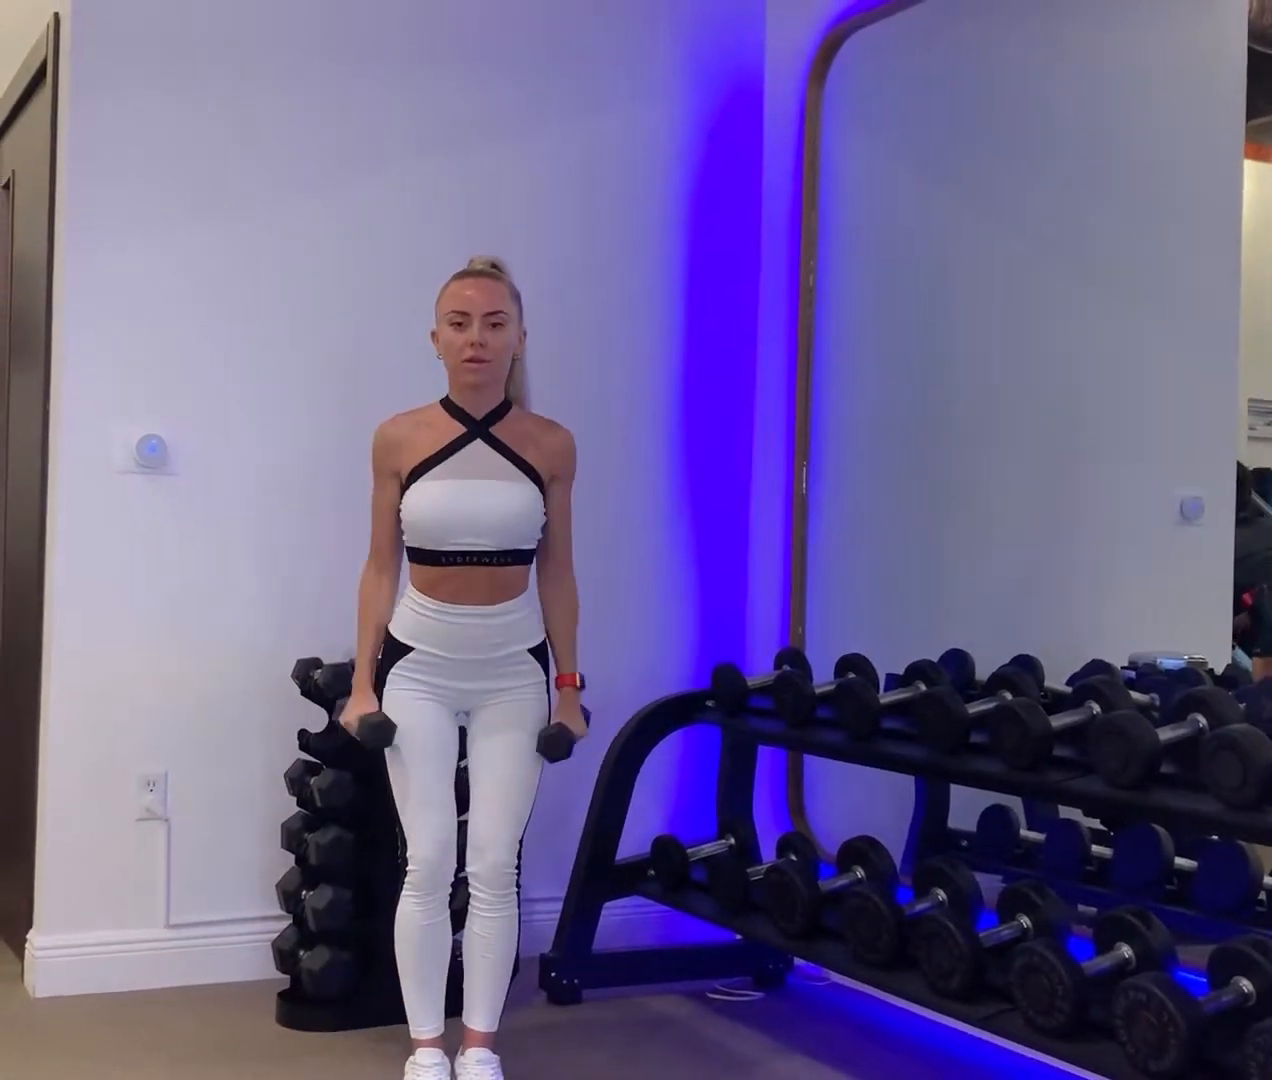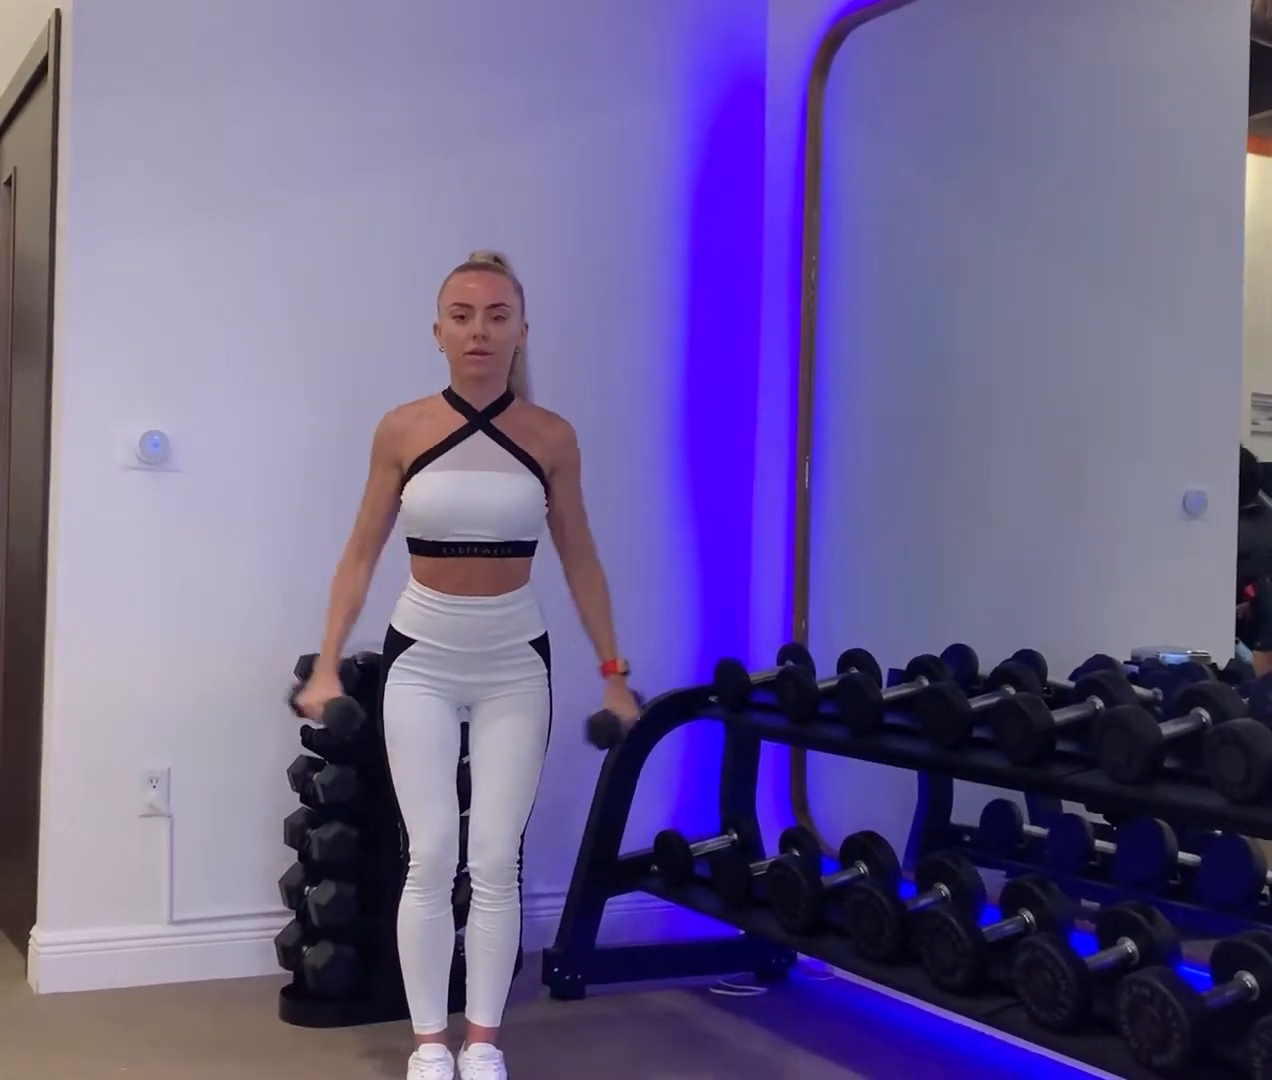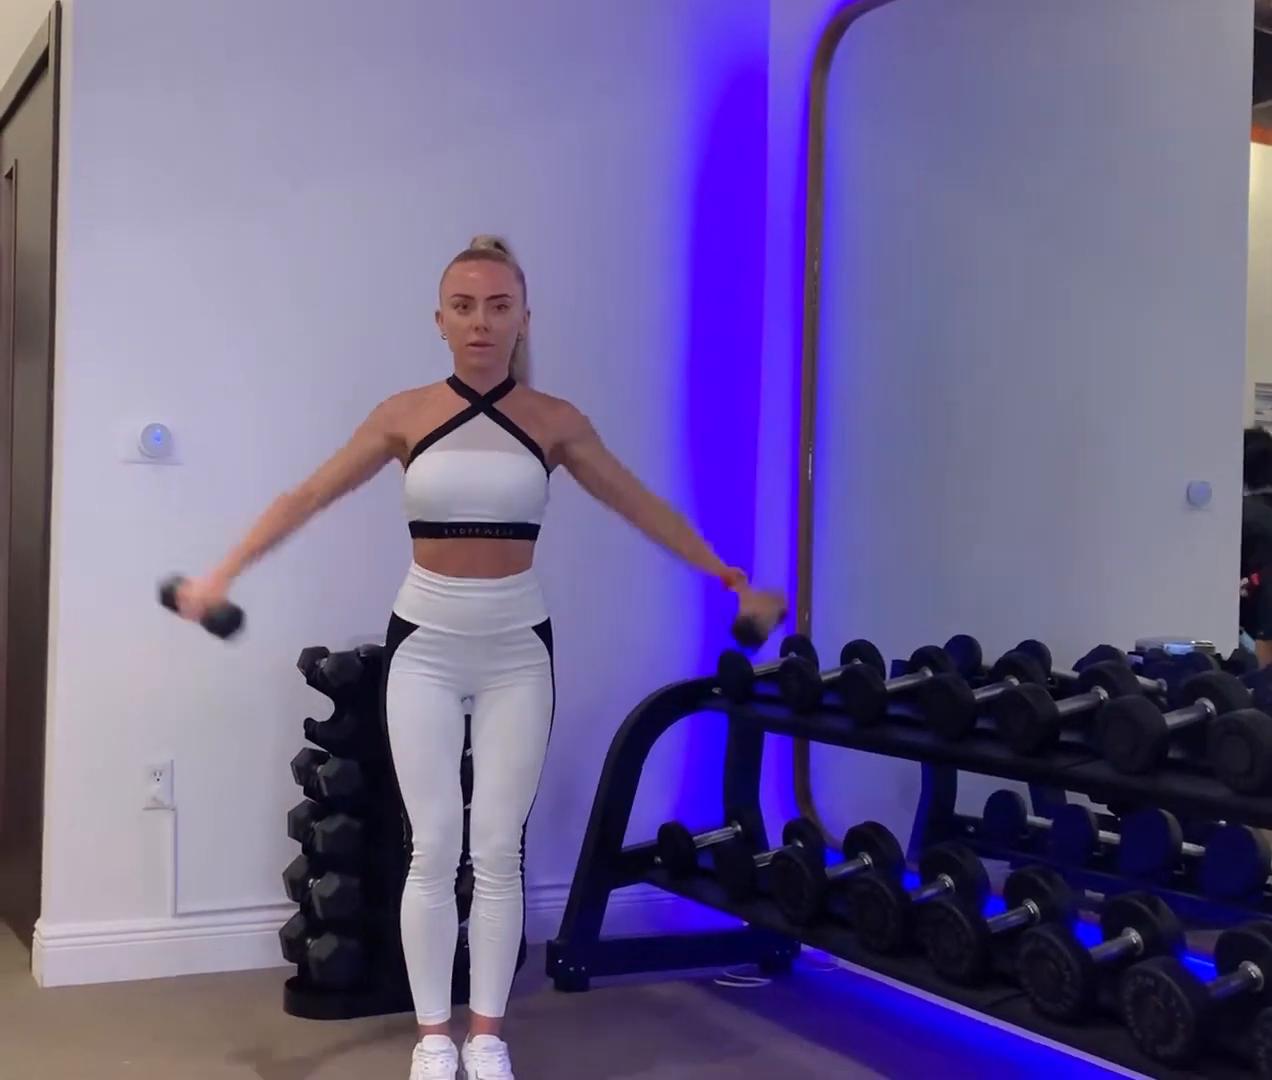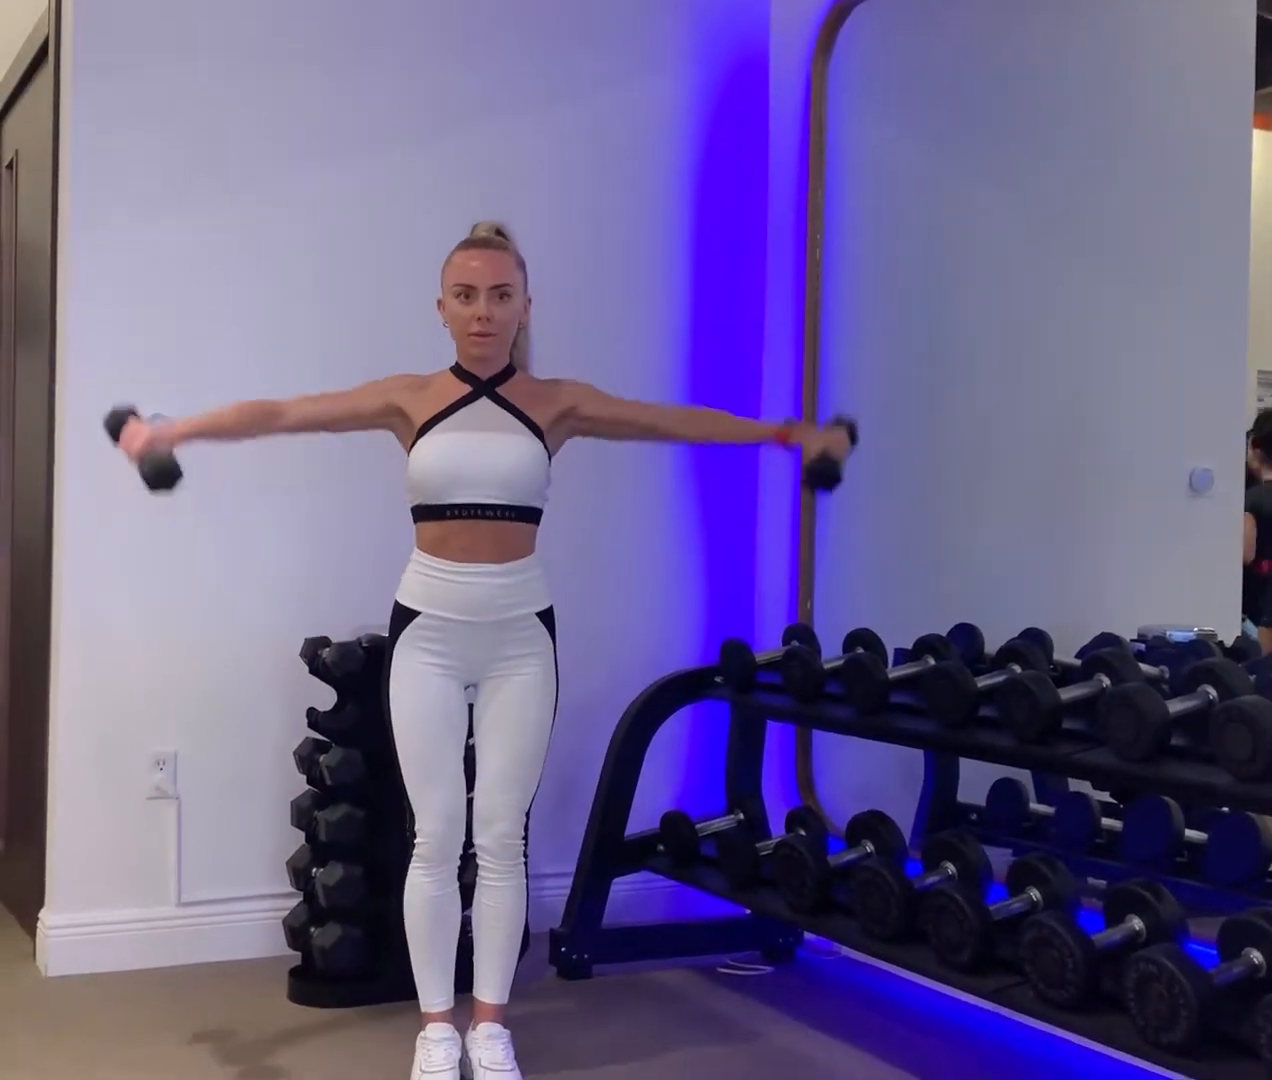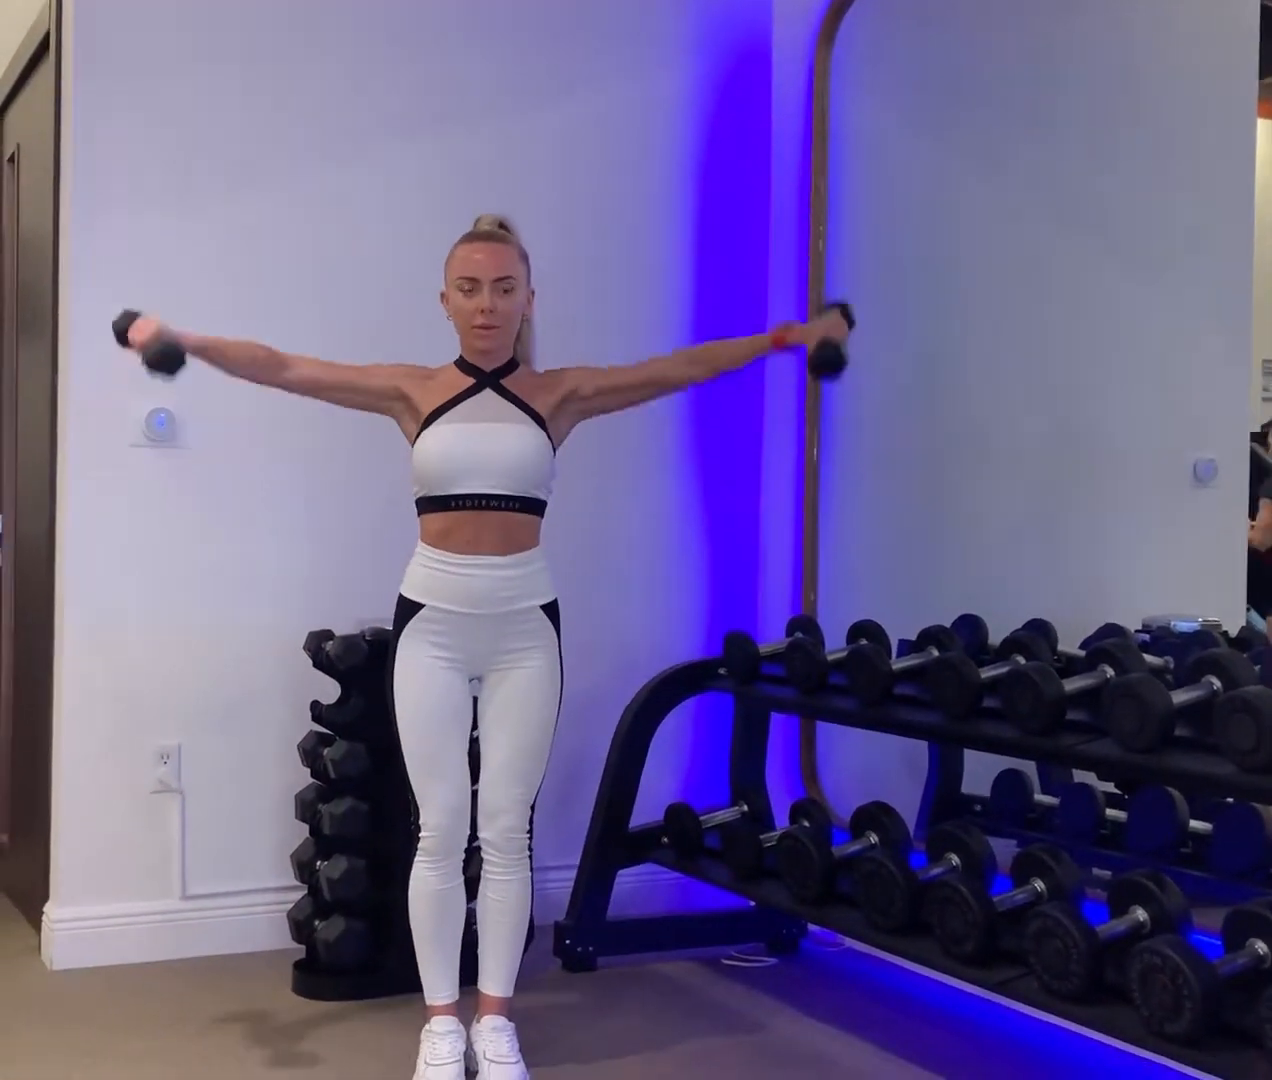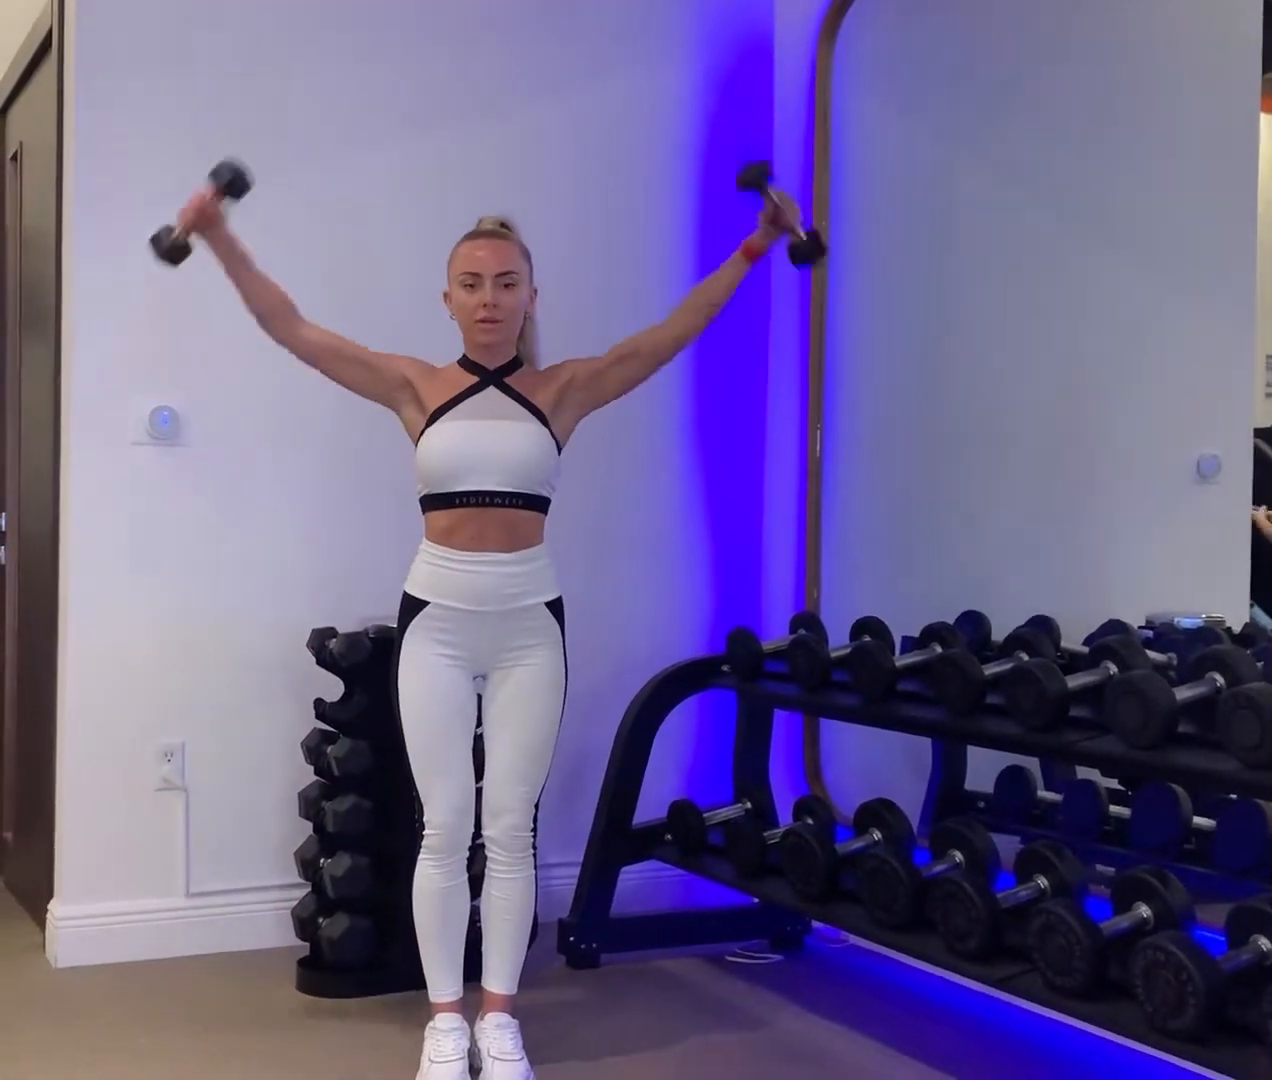
dt=0.2s
person 1, frame 1
left shoulder: (550, 445)
right shoulder: (398, 438)
left elbow: (557, 573)
right elbow: (380, 568)
left wrist: (569, 685)
right wrist: (363, 681)
left hip: (513, 673)
right hip: (418, 668)
left knee: (494, 867)
right knee: (428, 864)
person 1, frame 2
left shoulder: (551, 436)
right shoulder: (402, 428)
left elbow: (581, 563)
right elbow: (360, 552)
left wrist: (612, 672)
right wrist: (326, 664)
left hip: (513, 664)
right hip: (421, 660)
left knee: (496, 861)
right knee: (430, 858)
person 1, frame 3
left shoulder: (554, 420)
right shoulder: (406, 413)
left elbow: (643, 504)
right elbow: (309, 493)
left wrist: (734, 581)
right wrist: (223, 571)
left hip: (516, 648)
right hip: (424, 644)
left knee: (498, 851)
right knee: (433, 849)
person 1, frame 4
left shoulder: (556, 401)
right shoulder: (407, 398)
left elbow: (677, 422)
right elbow: (283, 412)
left wrist: (788, 431)
right wrist: (174, 428)
left hip: (519, 635)
right hip: (427, 631)
left knee: (502, 837)
right knee: (436, 837)
person 1, frame 5
left shoulder: (559, 392)
right shoulder: (411, 389)
left elbow: (678, 369)
right elbow: (283, 368)
left wrist: (784, 337)
right wrist: (174, 341)
left hip: (524, 628)
right hip: (431, 623)
left knee: (506, 832)
right knee: (441, 831)
person 1, frame 6
left shoulder: (563, 390)
right shoulder: (415, 385)
left elbow: (673, 333)
right elbow: (291, 330)
left wrist: (750, 252)
right wrist: (222, 242)
left hip: (528, 621)
right hip: (436, 616)
left knee: (510, 829)
right knee: (445, 829)
